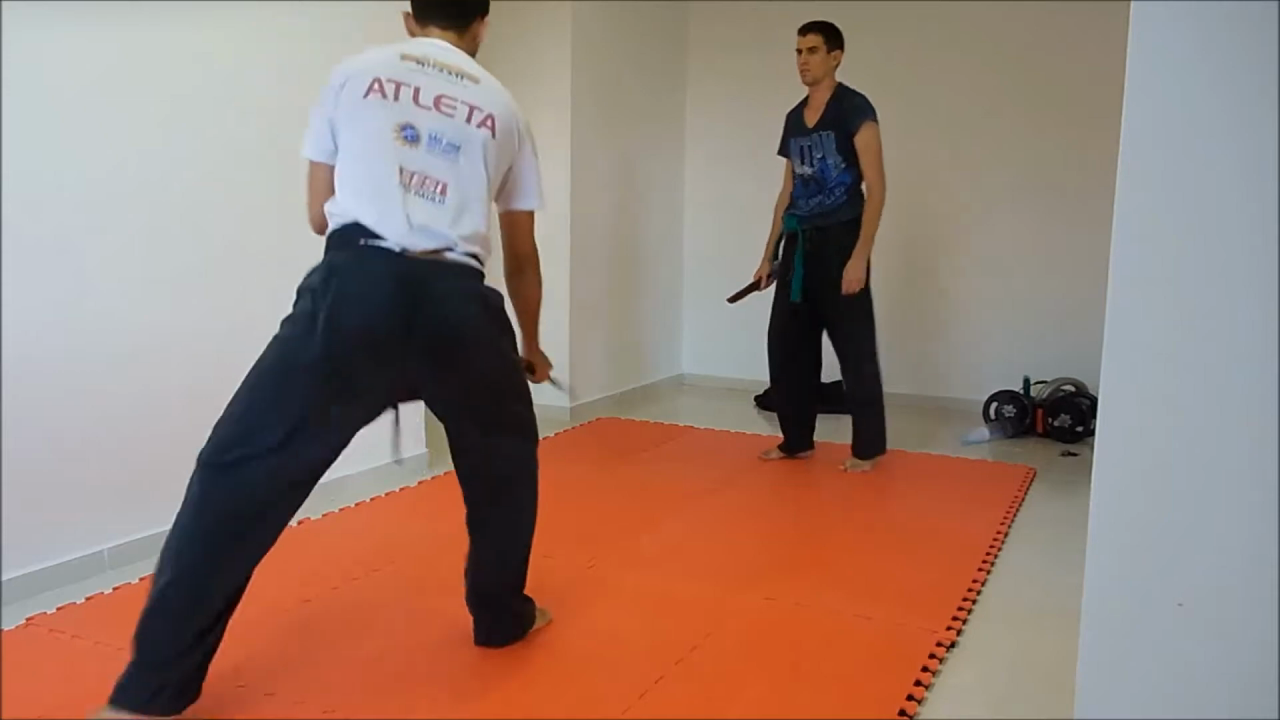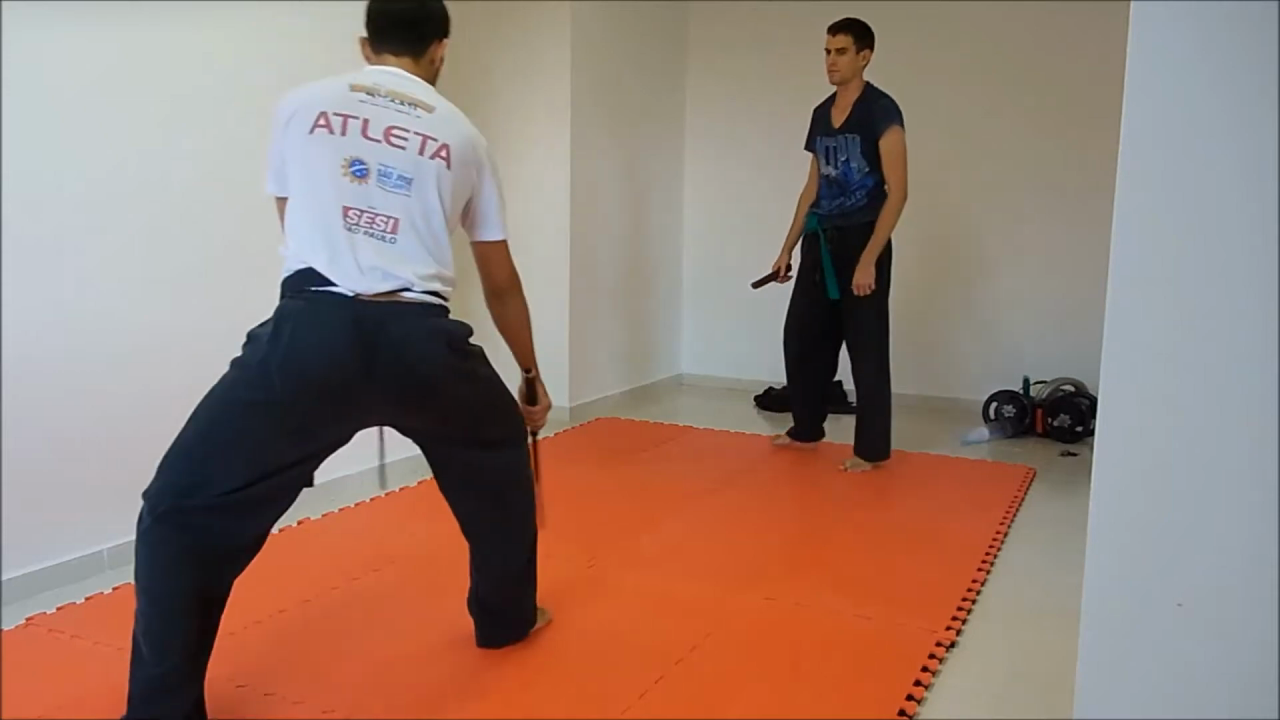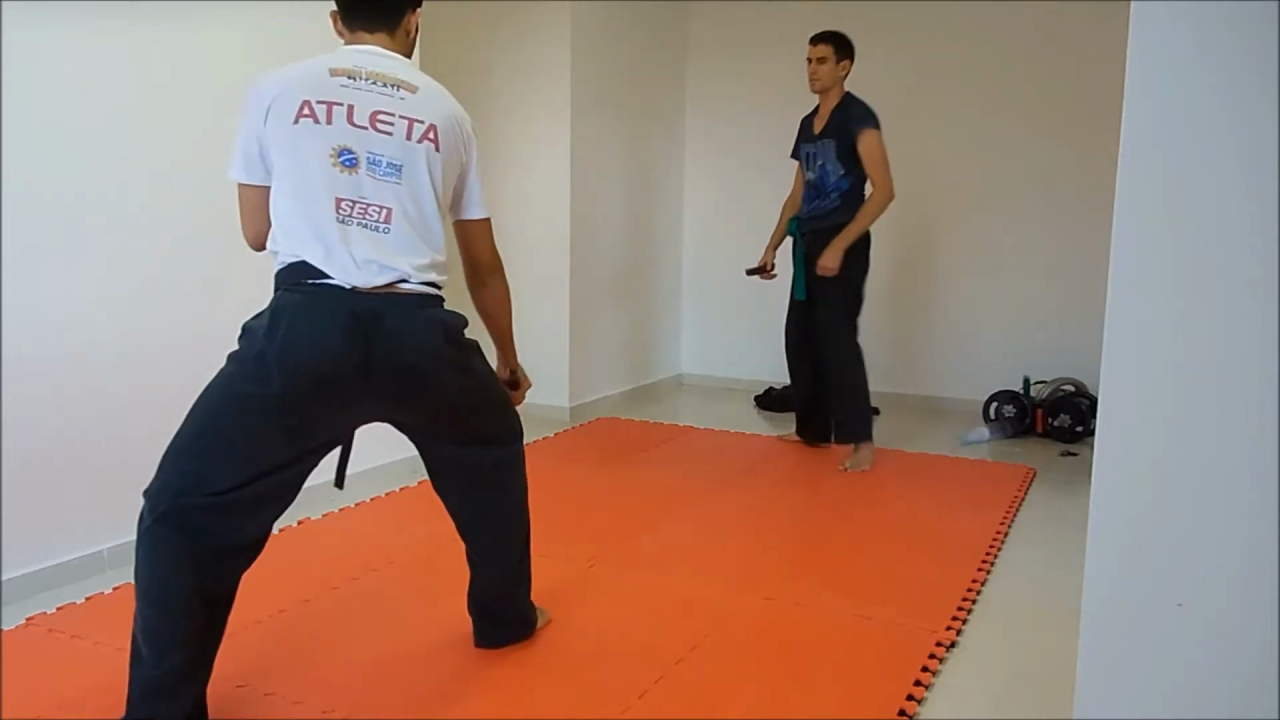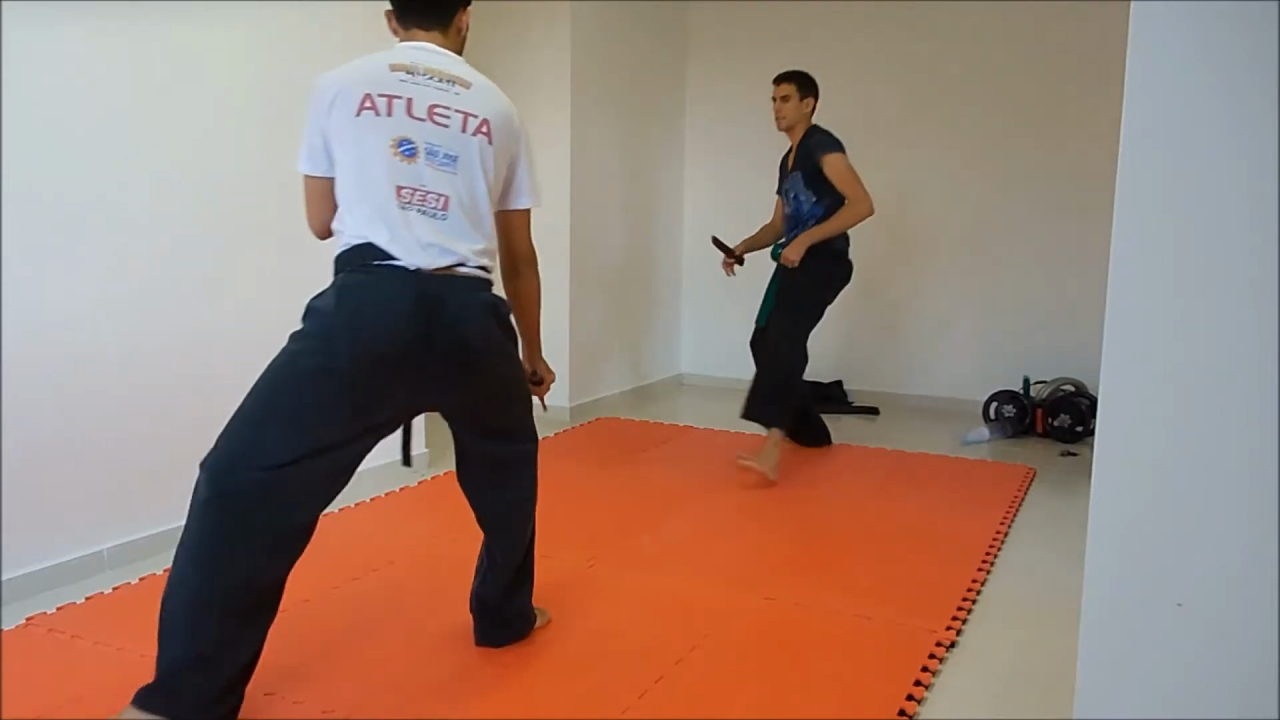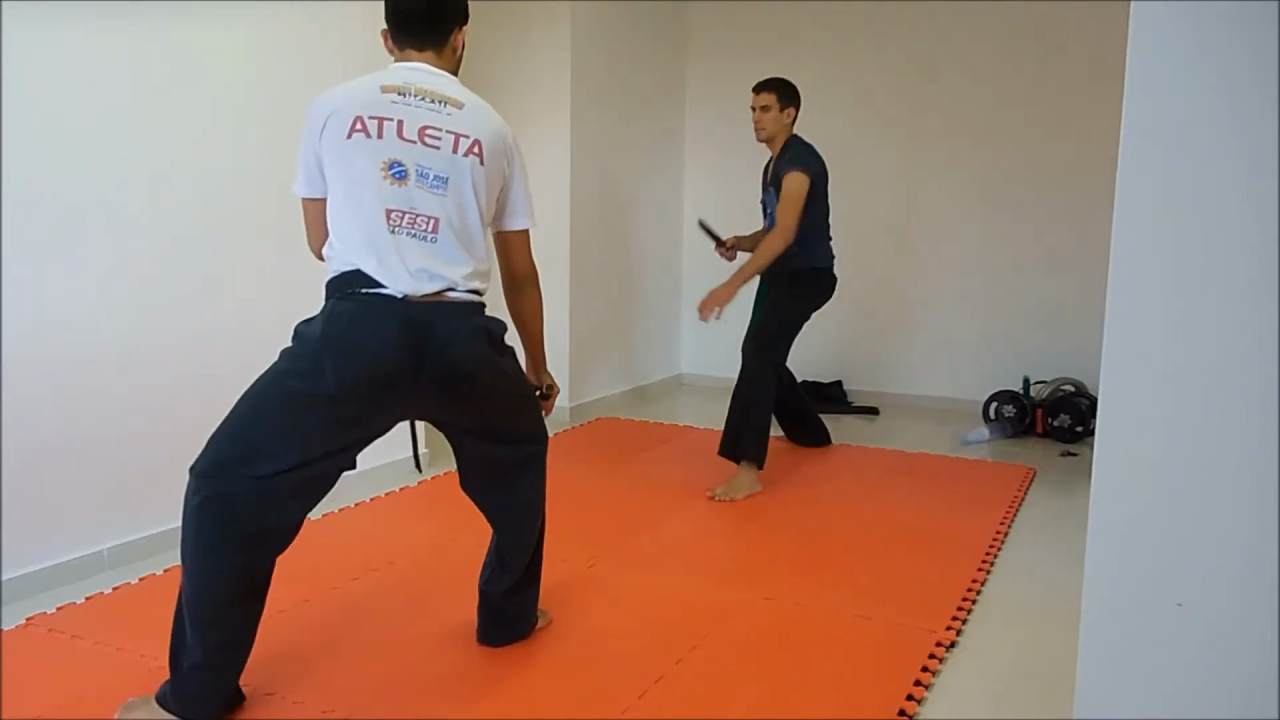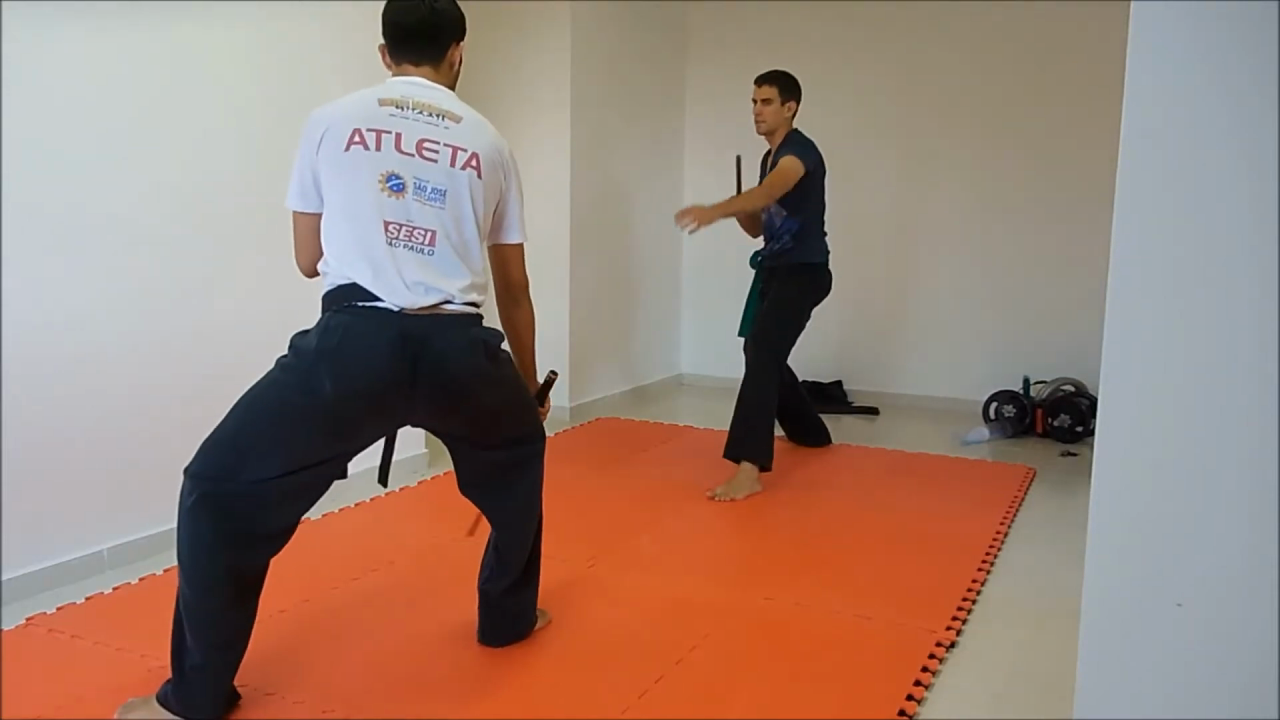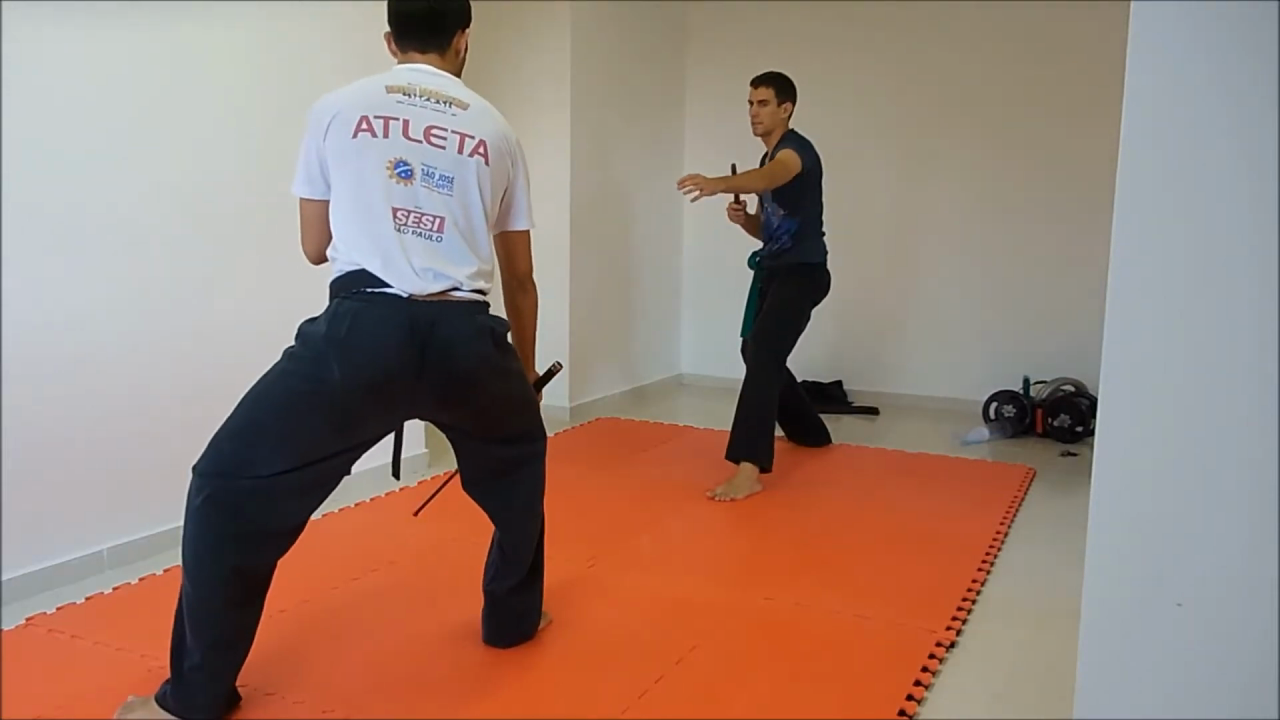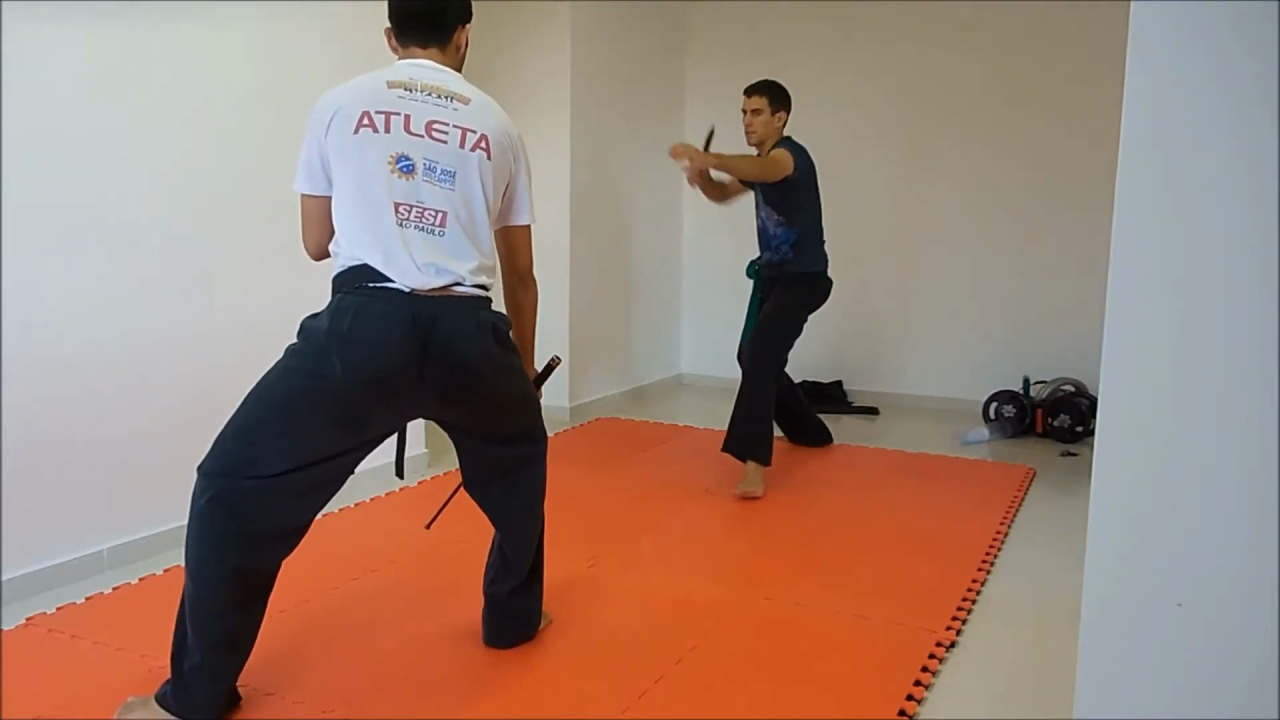
dt=0.4s
person 1, frame 1
left shoulder: (358, 75)
right shoulder: (503, 107)
left elbow: (320, 213)
right elbow: (522, 253)
right wrist: (530, 345)
left hip: (357, 289)
right hip: (456, 300)
left knee: (246, 466)
right knee: (505, 451)
right ankle: (503, 616)
person 1, frame 2
left shoulder: (302, 105)
right shoulder: (461, 133)
right elbow: (501, 284)
right wrist: (532, 379)
left hip: (311, 333)
right hip: (416, 340)
left knee: (184, 509)
right knee: (498, 454)
right ankle: (506, 615)
person 1, frame 3
left shoulder: (278, 90)
right shoulder: (446, 111)
left elbow: (257, 232)
right elbow: (483, 266)
right wrist: (508, 364)
left hip: (308, 328)
right hip: (416, 333)
left knee: (185, 509)
right knee: (492, 452)
right ankle: (504, 616)
person 1, frame 4
left shoulder: (342, 84)
right shoulder: (496, 106)
left elbow: (322, 221)
right elbow: (518, 255)
right wrist: (530, 353)
left hip: (368, 309)
right hip: (466, 315)
left knee: (248, 481)
right knee: (507, 456)
right ankle: (505, 614)
person 1, frame 5
left shoulder: (334, 107)
right shoulder: (491, 127)
left elbow: (322, 242)
right elbow: (520, 274)
right wrist: (537, 368)
left hip: (356, 332)
right hip: (456, 337)
left knee: (230, 486)
right knee: (517, 454)
right ankle: (509, 614)
person 1, frame 6
left shoulder: (332, 121)
right shoulder: (487, 141)
left elbow: (309, 259)
right elbow: (513, 287)
right wrist: (529, 383)
left hip: (355, 343)
right hip: (454, 350)
left knee: (221, 489)
right knee: (516, 453)
right ankle: (509, 614)
person 1, frame 7
left shoulder: (339, 108)
right shoulder: (494, 129)
left elbow: (316, 246)
right elbow: (519, 275)
right wrist: (525, 372)
left hip: (363, 331)
right hip: (462, 337)
left knee: (232, 487)
right knee: (517, 457)
right ankle: (514, 614)
person 1, frame 8
left shoulder: (341, 103)
right shoulder: (496, 123)
left elbow: (318, 241)
right elbow: (519, 271)
right wrist: (523, 366)
left hip: (364, 326)
right hip: (464, 332)
left knee: (238, 486)
right knee: (517, 458)
right ankle: (514, 615)
person 2, frame 1
left shoulder: (855, 109)
right shoulder: (794, 118)
left elbow: (875, 187)
left wrist: (861, 256)
right wrist: (769, 255)
left hip: (839, 241)
right hip: (798, 243)
left knee: (853, 345)
right knee: (787, 344)
left ankle: (869, 447)
right ankle: (797, 440)
person 2, frame 2
left shoulder: (882, 111)
right shoulder: (820, 113)
left elbow: (897, 192)
left wrist: (869, 259)
right wrist: (788, 248)
left hip: (861, 242)
right hip: (820, 241)
left knee: (867, 348)
right knee: (802, 336)
left ankle: (871, 449)
right ankle: (806, 428)
person 2, frame 3
left shoulder: (858, 117)
right shoulder: (808, 124)
left elbow: (882, 191)
left wrist: (840, 245)
right wrist: (773, 245)
left hip: (841, 242)
right hip: (808, 241)
left knee: (836, 335)
right knee: (801, 338)
left ankle: (859, 439)
right ankle: (813, 428)
person 2, frame 4
left shoulder: (822, 146)
right shoulder: (788, 159)
left elbow: (862, 205)
left wrist: (805, 240)
right wrist: (743, 247)
left hip: (822, 260)
right hip: (796, 260)
left knee: (783, 334)
right knee: (766, 342)
left ankle: (774, 442)
right ankle: (809, 433)
person 2, frame 5
left shoulder: (799, 160)
right shoulder: (773, 166)
left elbow: (785, 233)
left wrist: (731, 284)
right wrist: (739, 242)
left hip: (807, 275)
right hip: (784, 275)
left knee: (759, 354)
right knee: (761, 356)
left ankle: (748, 471)
right ankle: (810, 432)
person 2, frame 6
left shoulder: (799, 151)
right shoulder: (769, 157)
left elbow: (765, 194)
left wrist: (714, 211)
right wrist: (743, 216)
left hip: (803, 272)
right hip: (776, 270)
left knee: (761, 354)
right knee: (764, 355)
left ankle: (749, 470)
right ankle: (810, 432)
person 2, frame 7
left shoulder: (796, 150)
right shoulder: (770, 157)
left elbow: (765, 179)
left wrist: (716, 184)
right wrist: (743, 218)
left hip: (801, 272)
right hip: (774, 271)
left knee: (762, 356)
right knee: (761, 355)
left ankle: (749, 470)
right ankle: (811, 432)
person 2, frame 8
left shoulder: (789, 155)
right shoulder: (759, 164)
left elbow: (756, 169)
right elbow: (723, 192)
left wrist: (706, 156)
right wrist: (703, 178)
left hip: (801, 278)
right hip: (776, 277)
left knee: (758, 356)
right knee: (759, 360)
left ankle: (754, 467)
right ankle: (811, 432)
